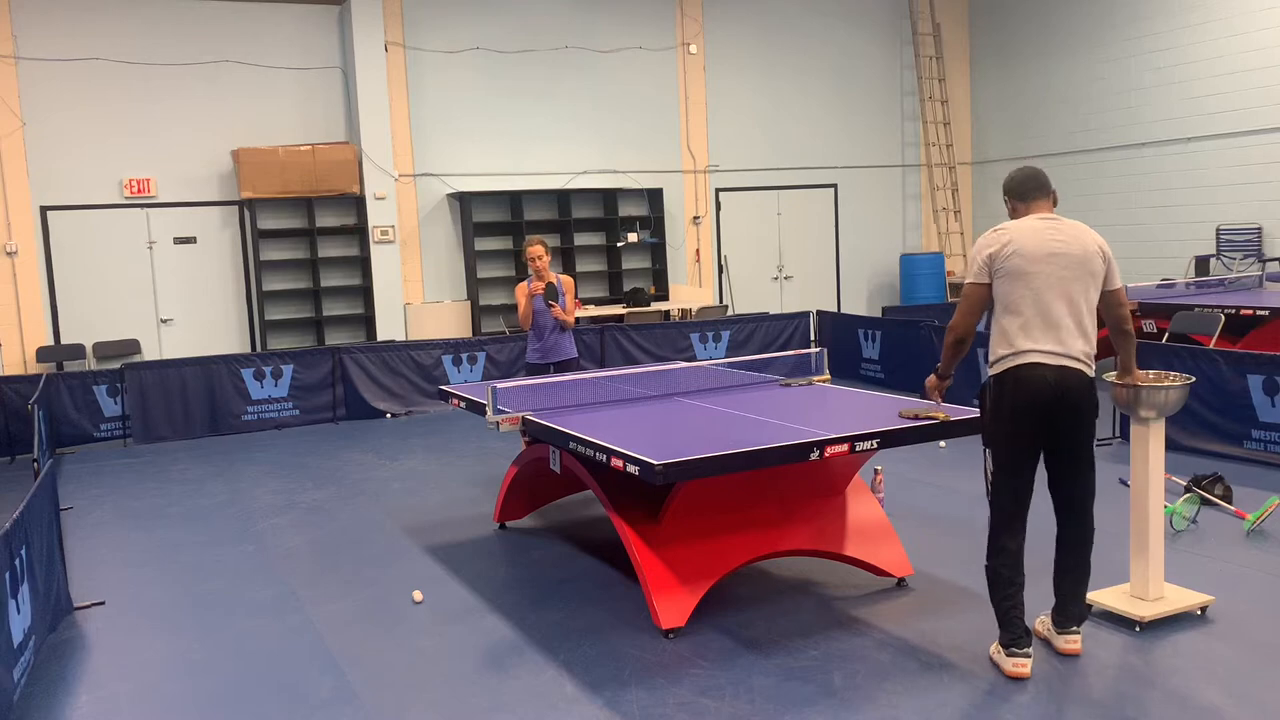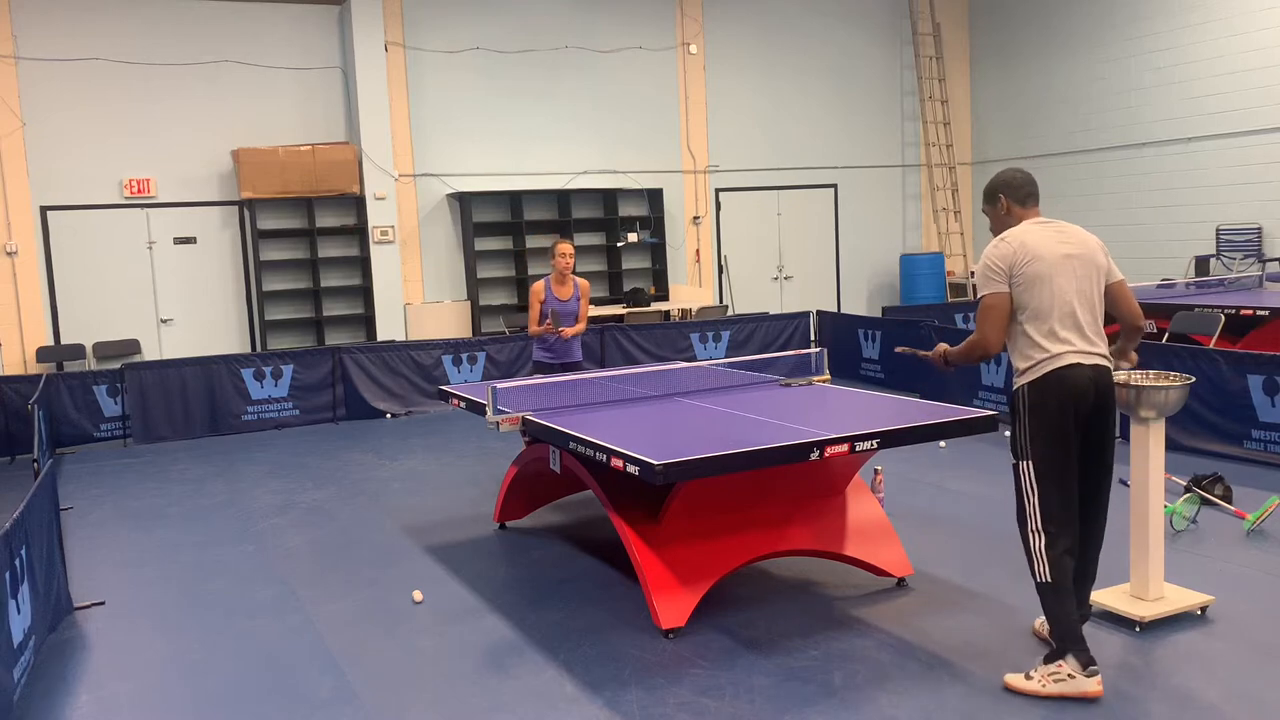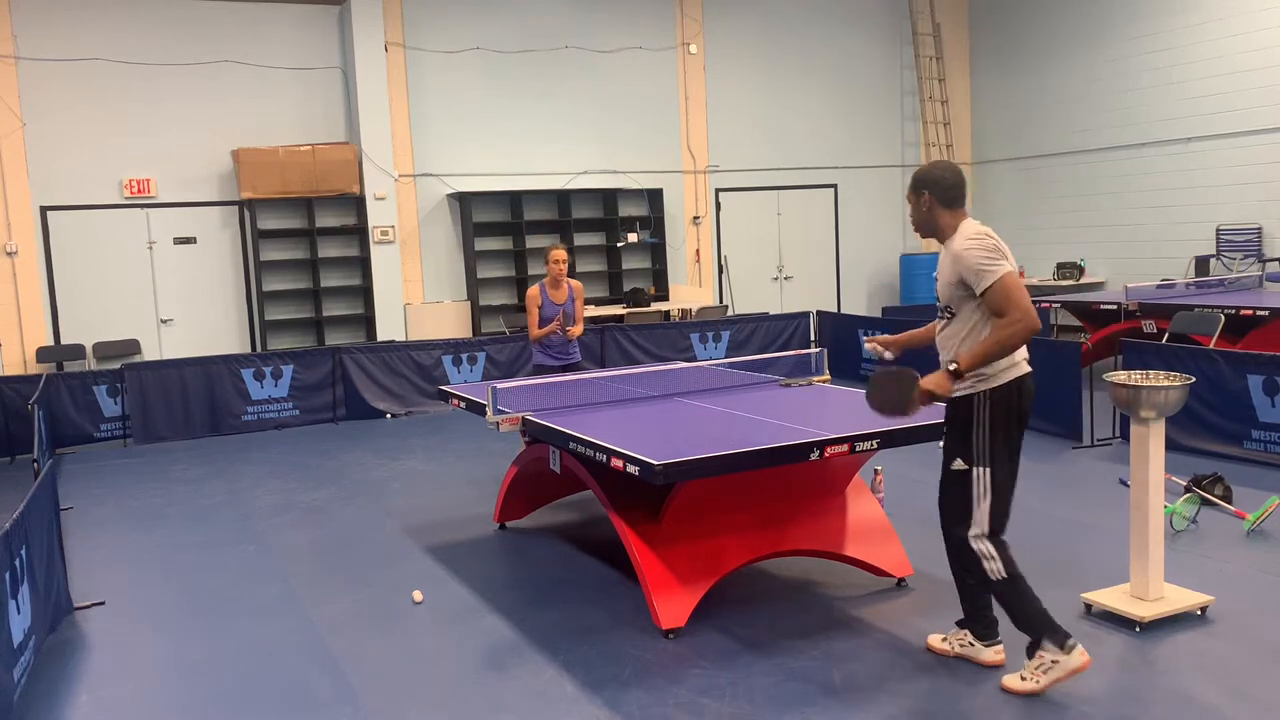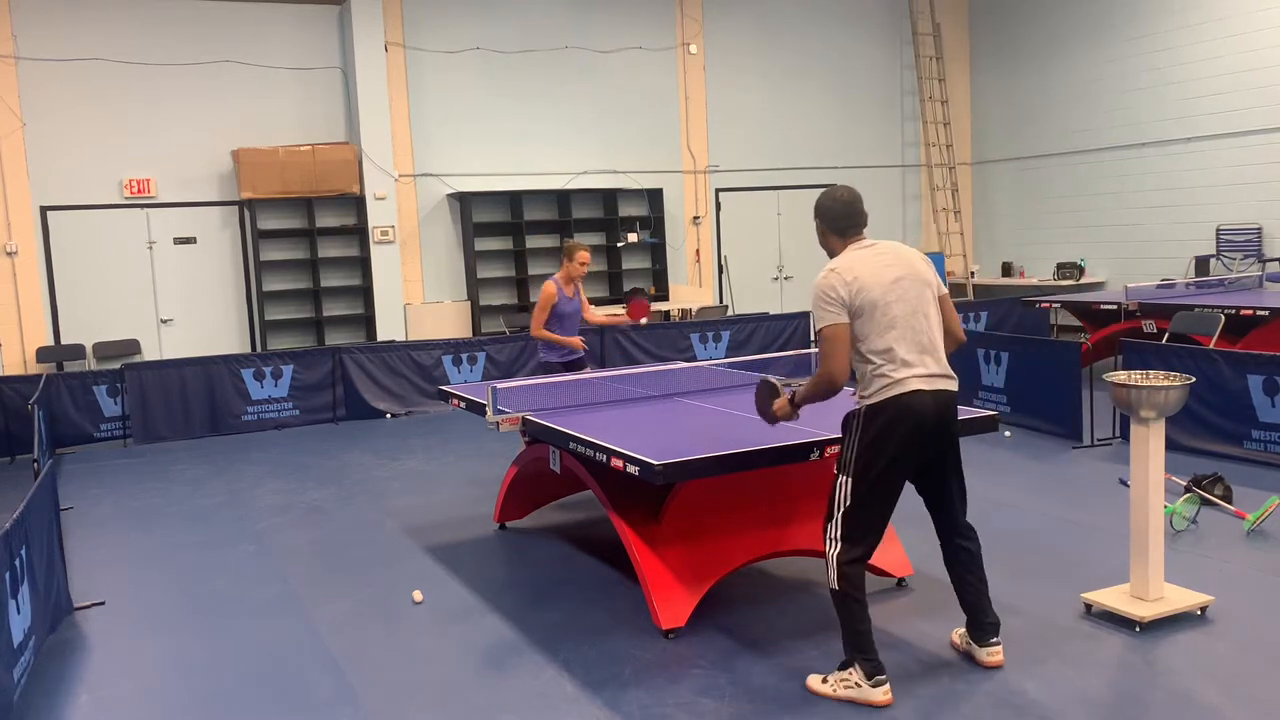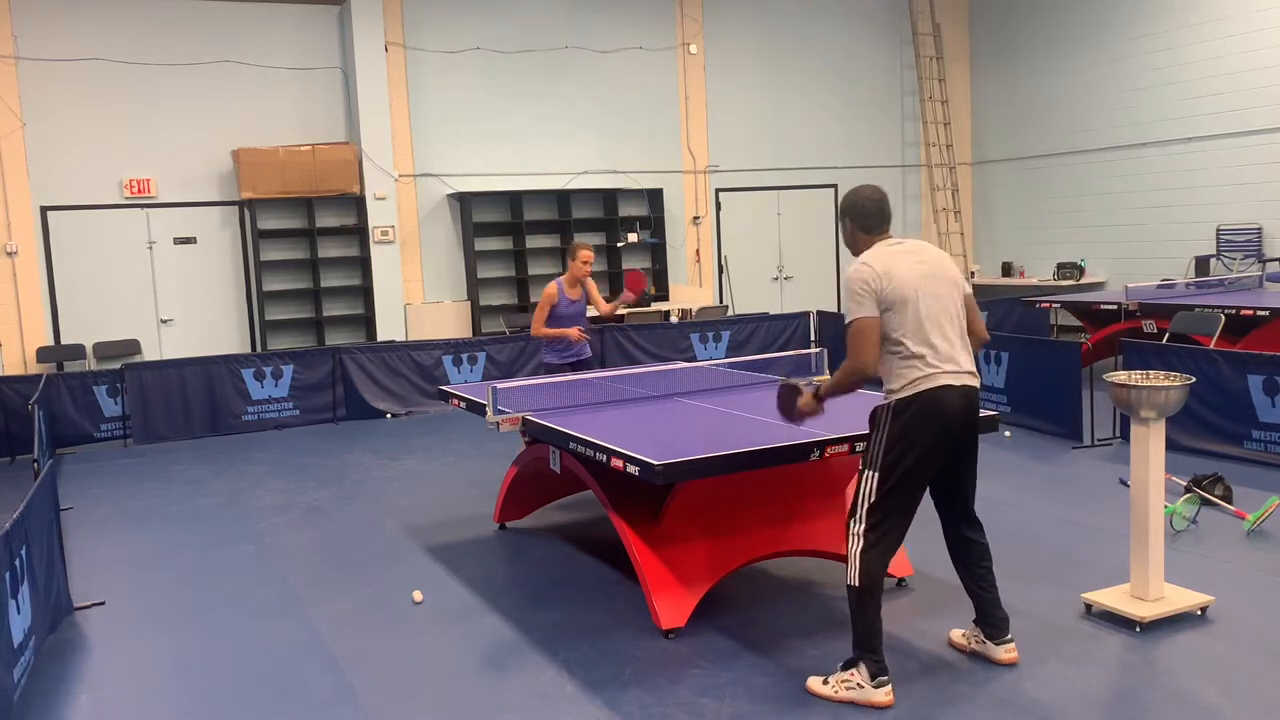
dt=1s
person 1, frame 1
left shoulder: (996, 241)
right shoulder: (1093, 242)
left elbow: (962, 329)
right elbow: (1122, 326)
left wrist: (942, 374)
right wrist: (1128, 370)
left hip: (1017, 382)
right hip: (1075, 384)
left knee: (1008, 517)
right knee: (1076, 510)
left ankle: (1015, 645)
right ankle: (1067, 623)
person 1, frame 2
left shoulder: (1001, 252)
right shoulder: (1088, 241)
left elbow: (988, 345)
right elbow: (1133, 321)
left wrist: (947, 357)
right wrist: (1116, 353)
left hip: (1046, 389)
right hip: (1097, 382)
left knee: (1045, 524)
right knee: (1088, 513)
left ankle: (1075, 662)
right ankle: (1068, 619)
person 1, frame 3
left shoulder: (971, 246)
right shoulder: (960, 248)
left elbow: (1022, 321)
left wrist: (950, 374)
right wrist: (899, 340)
left hip: (989, 396)
right hip: (983, 395)
left knee: (975, 529)
right knee: (963, 517)
left ankle: (1055, 643)
right ankle: (979, 632)
person 1, frame 4
left shoulder: (833, 281)
right shoulder: (914, 258)
left elbow: (835, 375)
right elbow: (955, 335)
left wrist: (794, 402)
left hip: (888, 411)
right hip: (941, 399)
left knee: (845, 539)
right knee: (954, 523)
left ankle: (866, 673)
right ankle: (985, 636)
person 1, frame 5
left shoulder: (864, 272)
right shoulder: (939, 257)
left elbow: (865, 366)
right elbow: (978, 336)
left wrist: (819, 397)
left hip: (916, 406)
right hip: (964, 395)
left knee: (869, 532)
right knee: (963, 520)
left ankle: (869, 674)
right ankle: (995, 633)
